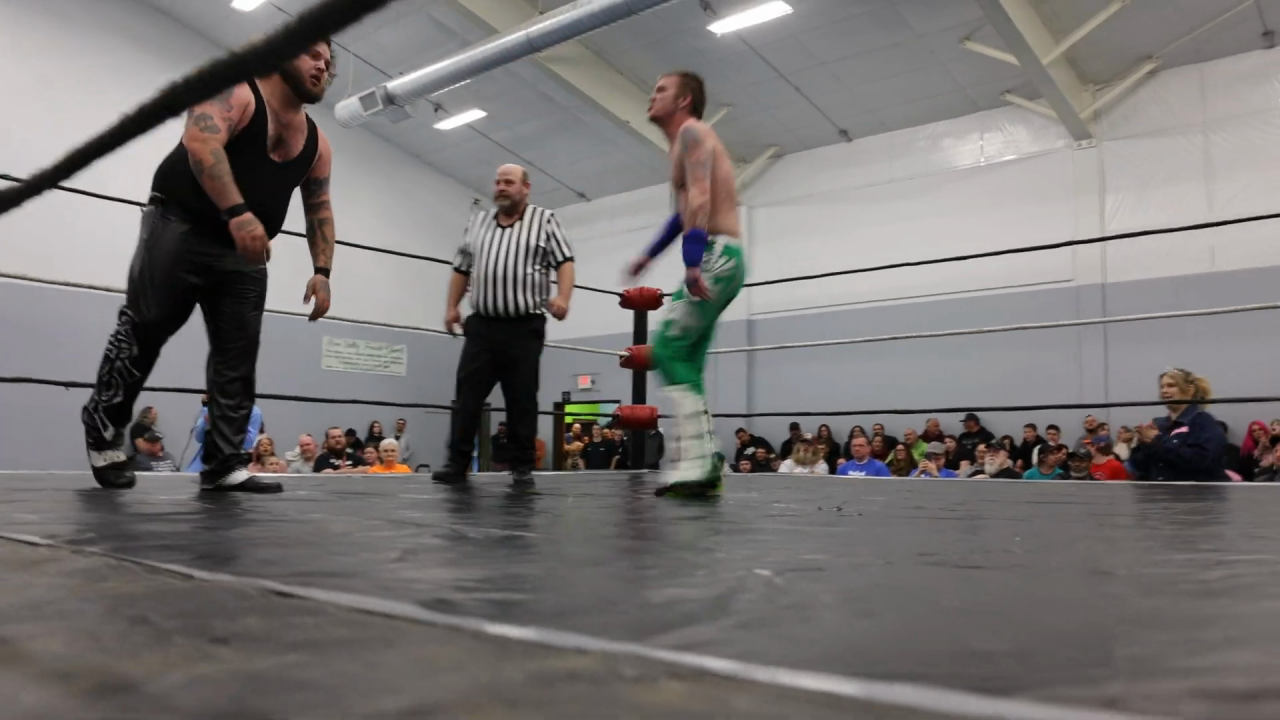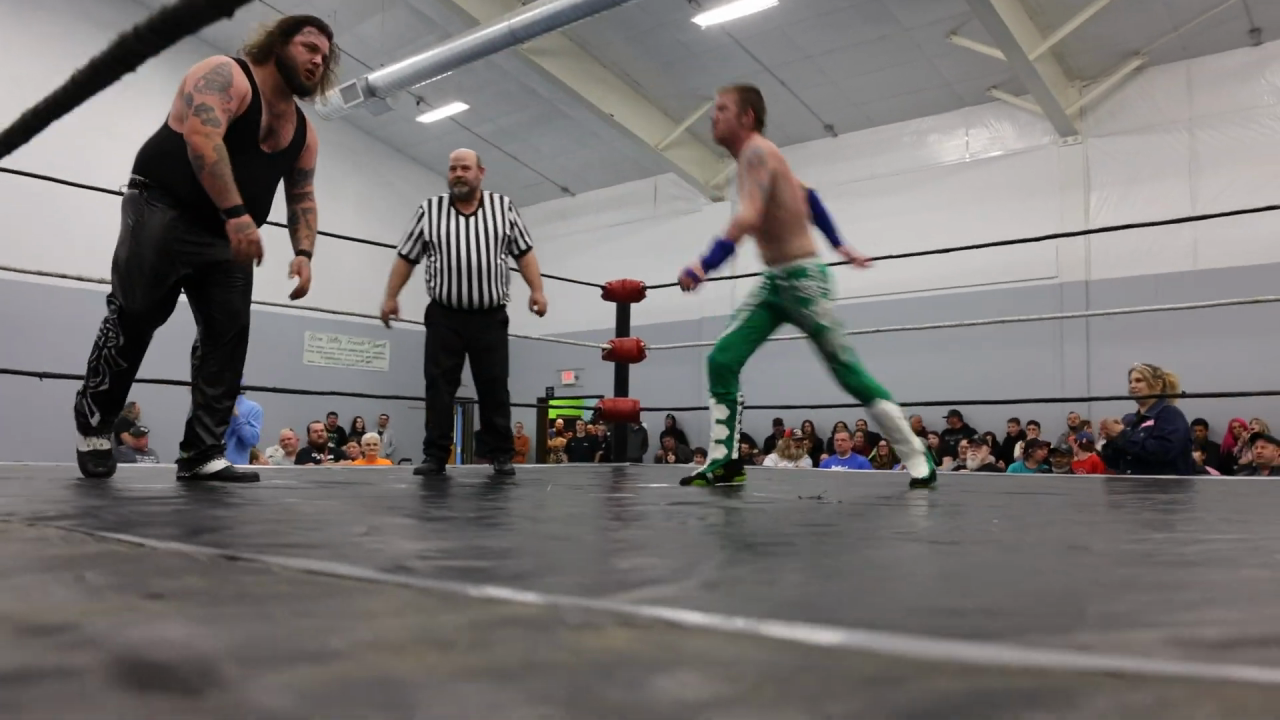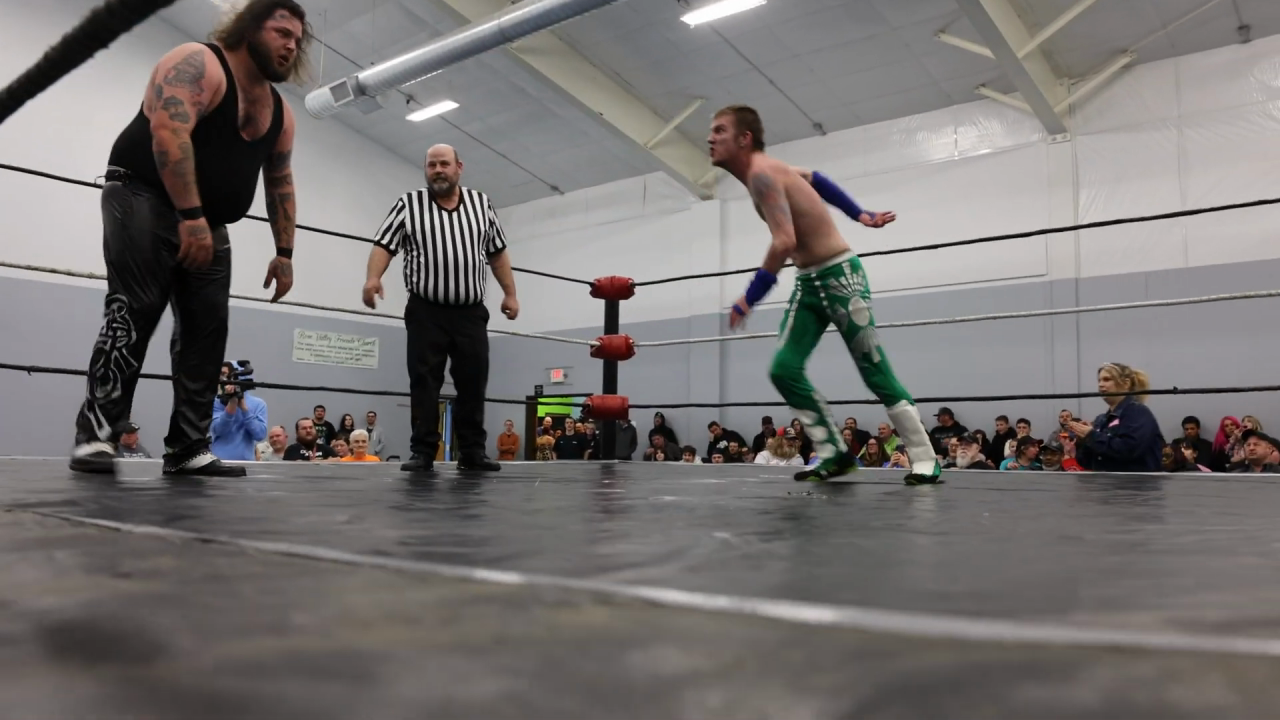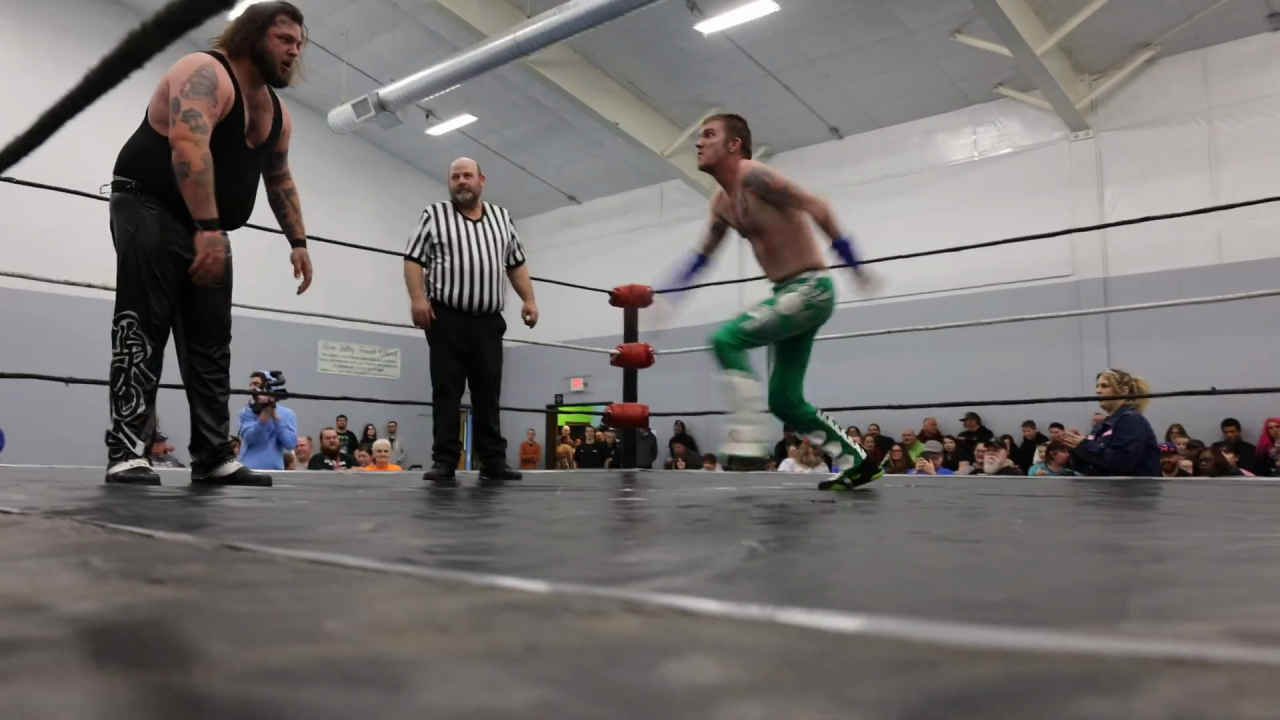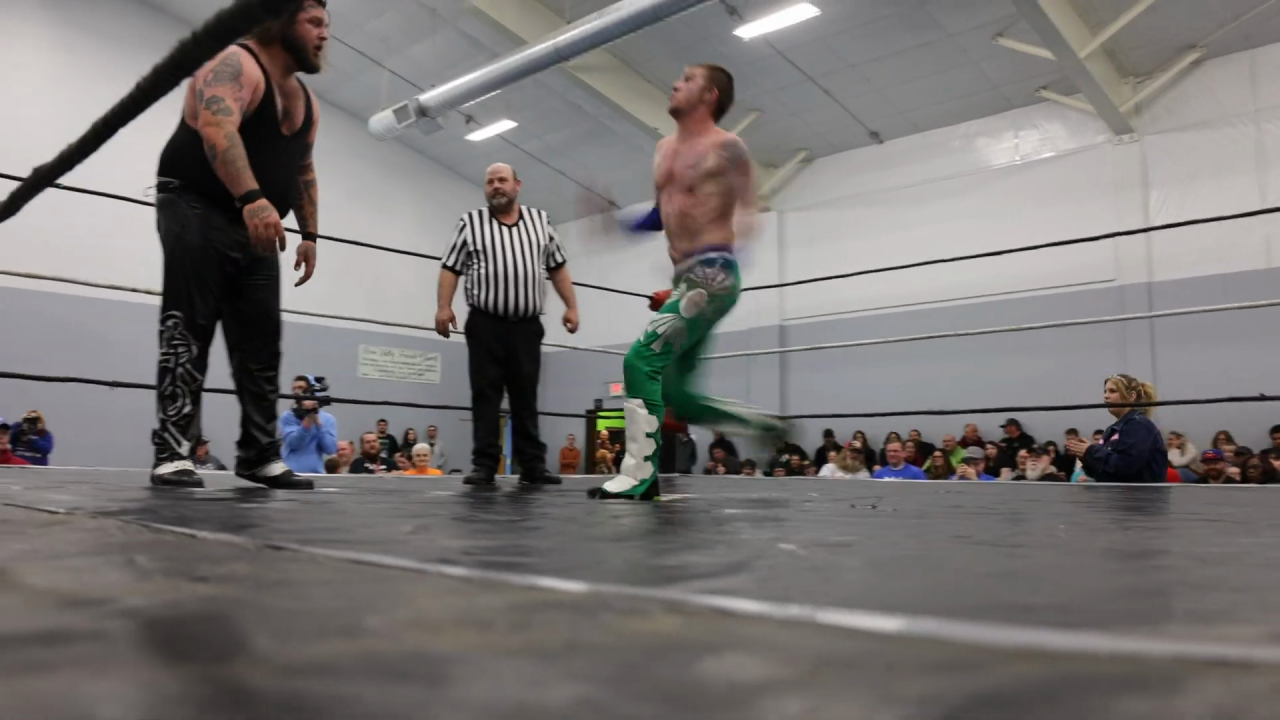
dt=0.3s
person 1, frame 1
left shoulder: (315, 141)
right shoulder: (235, 93)
left elbow: (320, 211)
right elbow: (202, 143)
left wrist: (322, 272)
right wrist: (237, 213)
left hip: (244, 253)
right hip: (181, 226)
left knee: (239, 353)
right knee: (144, 327)
left ankle: (225, 464)
right ankle: (103, 431)
person 1, frame 2
left shoulder: (302, 131)
right shoulder: (225, 76)
left elbow: (302, 199)
right elbow: (201, 137)
left wrist: (303, 254)
right wrist: (237, 214)
left hip: (227, 232)
right hip: (161, 208)
left knee: (228, 336)
right knee: (134, 315)
left ankle: (203, 453)
right ankle: (94, 425)
person 1, frame 3
left shoulder: (280, 113)
right shoulder: (198, 64)
left elbow: (280, 184)
right elbow: (169, 132)
left wrist: (284, 252)
right wrist: (190, 216)
left hip: (206, 222)
right hip: (142, 197)
left knee: (207, 329)
right knee: (136, 308)
left ankle: (188, 448)
right ankle: (96, 434)
person 1, frame 4
left shoulder: (276, 112)
right shoulder: (206, 73)
left elbow: (280, 180)
right elbow: (190, 147)
left wrist: (298, 241)
right wrist: (209, 228)
left hip: (210, 229)
right hip: (150, 210)
left knee: (210, 341)
right knee: (144, 325)
left ankle: (213, 456)
right ankle: (127, 454)
person 1, frame 5
left shoulder: (306, 101)
right shoulder: (235, 64)
left elbow: (303, 171)
right elbow: (216, 128)
left wrist: (310, 234)
right wrist: (253, 199)
left hip: (253, 224)
right hip: (196, 210)
left knee: (260, 338)
right knee: (189, 328)
left ankle: (260, 454)
right ankle: (172, 454)
person 2, frame 1
left shoulder: (691, 132)
right shoulder: (683, 143)
left elbow: (699, 201)
left wrist: (693, 263)
right wrist: (649, 255)
left hip: (716, 259)
right hip: (708, 263)
left knee: (669, 353)
right knee: (686, 367)
left ankle: (696, 463)
right ankle: (697, 466)
person 2, frame 2
left shoulder: (756, 153)
right shoulder: (756, 156)
left elbow: (748, 218)
right elbow: (804, 195)
left wrist: (703, 264)
right wrist: (838, 246)
left hip: (805, 279)
right hip: (774, 282)
left knee: (849, 374)
right knee: (723, 360)
left ankle: (916, 457)
right ankle: (723, 460)
person 2, frame 3
left shoulder: (761, 173)
right shoulder: (761, 172)
left elbow: (784, 242)
right elbow: (815, 180)
left wrist: (749, 298)
right wrist: (860, 215)
left hip: (840, 277)
right hip: (808, 283)
left knee: (876, 374)
right knee: (784, 370)
left ankle: (923, 457)
right ankle: (834, 453)
person 2, frame 4
left shoulder: (754, 177)
right shoulder: (723, 199)
left elbow: (818, 206)
right elbow: (705, 252)
left wrist: (853, 263)
left hip: (811, 289)
right hip: (789, 294)
left knee: (726, 340)
right knee: (785, 400)
left ankle: (750, 438)
right ankle: (854, 462)
person 2, frame 5
left shoulder: (726, 146)
right shoulder: (667, 147)
left elbow: (745, 212)
left wrist: (726, 254)
left hip: (711, 276)
right hip: (686, 279)
left knee: (640, 361)
right knee: (679, 399)
left ankle: (639, 474)
right ankle: (767, 426)
person 3, frame 1
left shoulder: (544, 220)
right shoulder: (478, 223)
left elbow: (564, 262)
right elbow: (462, 269)
left wrist: (562, 296)
right wrist: (451, 306)
left hip: (524, 326)
right hip: (481, 325)
left knee: (521, 395)
right knee: (469, 388)
left ankle: (522, 465)
right ankle: (458, 461)
person 3, frame 2
left shoulder: (503, 207)
right shoulder: (429, 210)
left elbow: (524, 252)
right elbow: (406, 257)
left wrist: (537, 290)
right wrist: (391, 296)
left hip: (490, 316)
right hip: (444, 316)
left knee: (494, 386)
right knee: (439, 384)
left ankle: (501, 455)
right ankle: (435, 456)
person 3, frame 3
left shoulder: (481, 204)
right shoulder: (408, 204)
left elbow: (497, 253)
right elbow: (383, 245)
left wrist: (510, 293)
right wrist: (373, 278)
left hip: (470, 312)
right hip: (426, 311)
left knee: (473, 380)
right knee: (424, 380)
left ankle: (472, 451)
right ankle: (423, 452)
person 3, frame 4
left shoulder: (502, 218)
right shoulder: (433, 215)
left elbow: (516, 264)
right elbow: (413, 260)
left wrist: (529, 299)
right wrist: (418, 298)
left hip: (489, 321)
right hip: (446, 319)
left knee: (488, 391)
right knee: (446, 389)
left ankle: (493, 460)
right ankle: (444, 460)
person 3, frame 5
left shoulder: (540, 220)
right shoulder: (470, 222)
left elbow: (558, 268)
right elbow: (450, 268)
left wrist: (571, 305)
right wrist: (444, 306)
left hip: (526, 326)
right hip: (485, 324)
left knee: (526, 395)
right knee: (485, 393)
left ankle: (533, 465)
right ankle: (484, 464)
